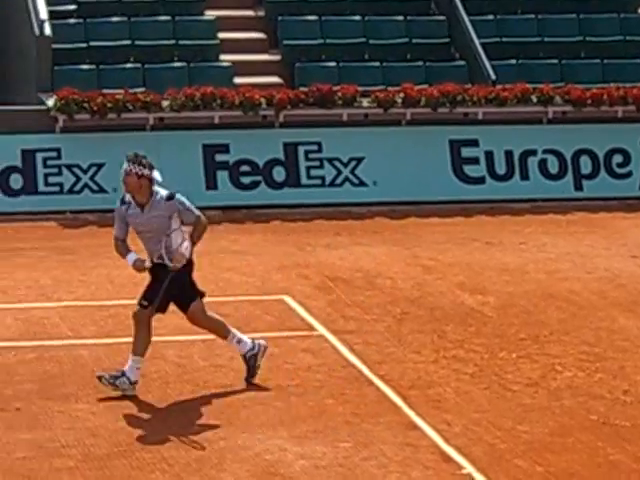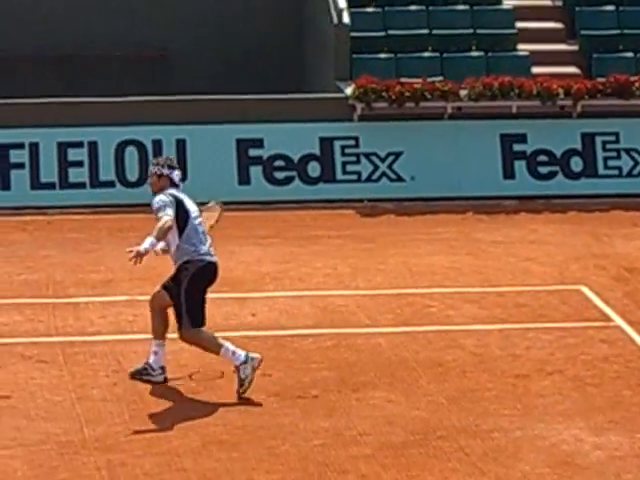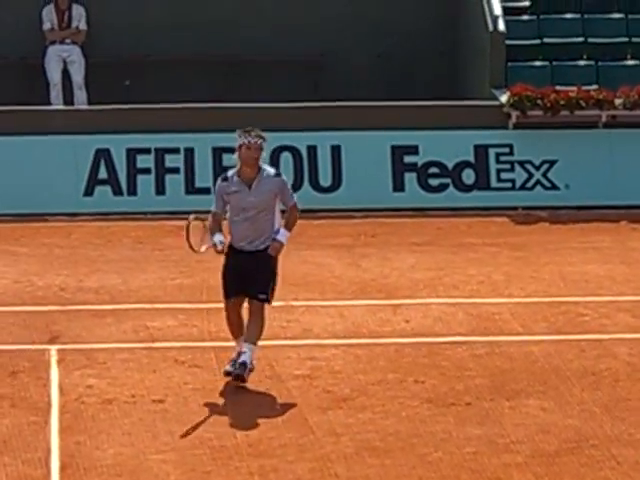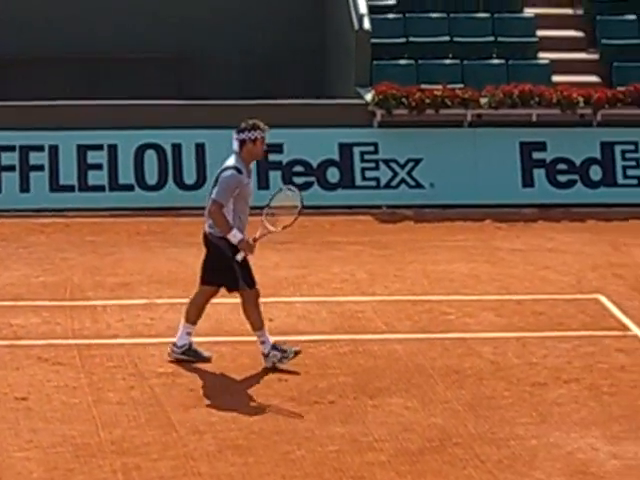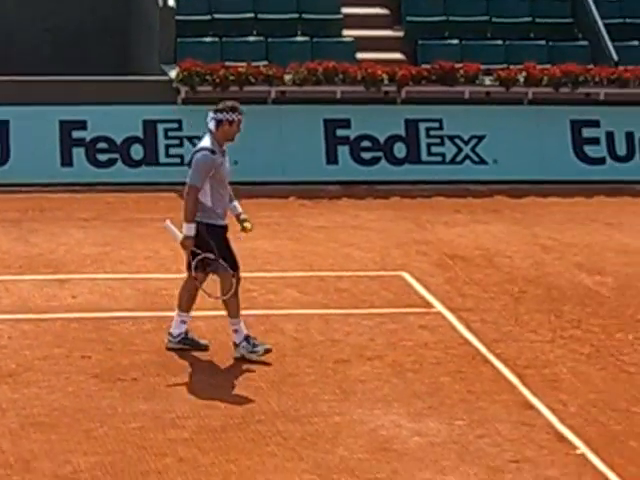
dt=1s
person 1, frame 1
left shoulder: (169, 200)
right shoulder: (123, 206)
left elbow: (200, 223)
right elbow: (119, 242)
right wrist: (132, 259)
left hip: (175, 266)
right hip: (159, 265)
left knee: (141, 315)
right knee: (197, 316)
left ankle: (130, 377)
right ankle: (250, 348)
person 1, frame 2
left shoulder: (164, 198)
right shoulder: (183, 200)
left elbow: (166, 223)
left wrist: (147, 246)
right wrist: (164, 246)
left hip: (195, 267)
right hip: (201, 265)
left knee: (189, 333)
right knee: (157, 302)
left ankle: (243, 361)
right ankle: (155, 367)
person 1, frame 3
left shoulder: (276, 179)
right shoulder: (225, 183)
left elbow: (293, 210)
right elbow: (217, 216)
left wrist: (281, 239)
right wrist: (217, 237)
left hip: (264, 251)
right hip: (236, 250)
left knee: (256, 307)
right knee: (232, 306)
left ankle: (245, 362)
right ankle: (242, 354)
person 1, frame 4
left shoulder: (242, 168)
right shoulder: (233, 173)
right elbow: (214, 210)
left wrist: (237, 238)
right wrist: (238, 239)
left hip: (224, 240)
right hip: (223, 241)
left knee: (207, 291)
right knee: (250, 293)
left ankle: (181, 344)
right ankle: (268, 350)
person 1, frame 5
left shoulder: (219, 149)
right shoulder: (206, 154)
right elbow: (190, 194)
left wrist: (238, 212)
right wrist: (188, 232)
left hip: (213, 225)
right hip: (206, 227)
left knee: (196, 278)
right knee: (230, 279)
left ankle: (177, 333)
right ankle: (240, 340)
